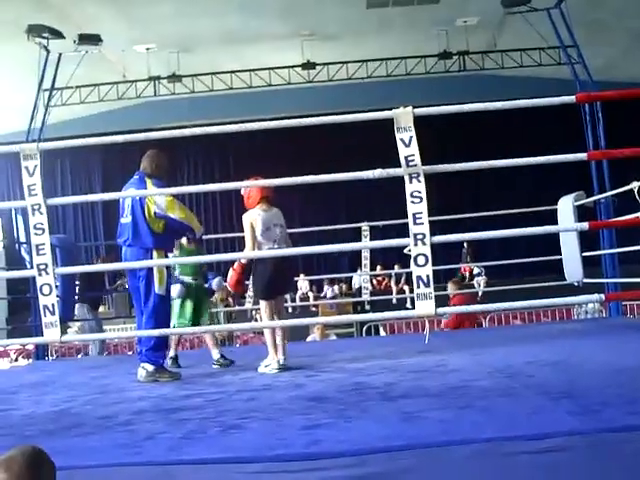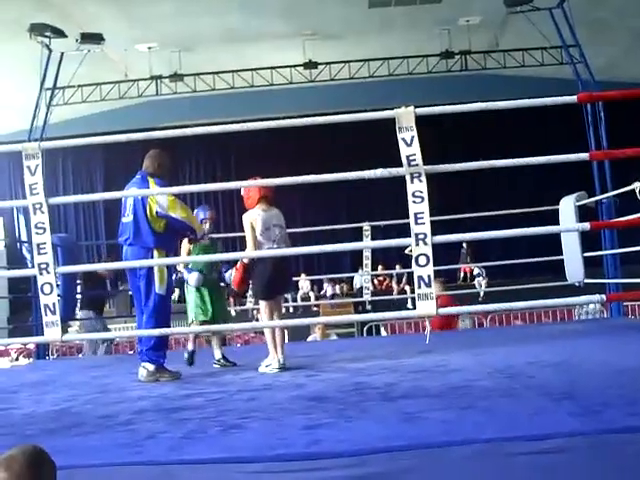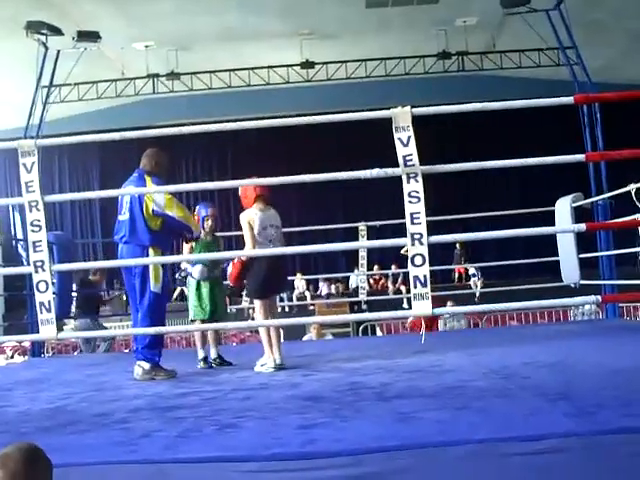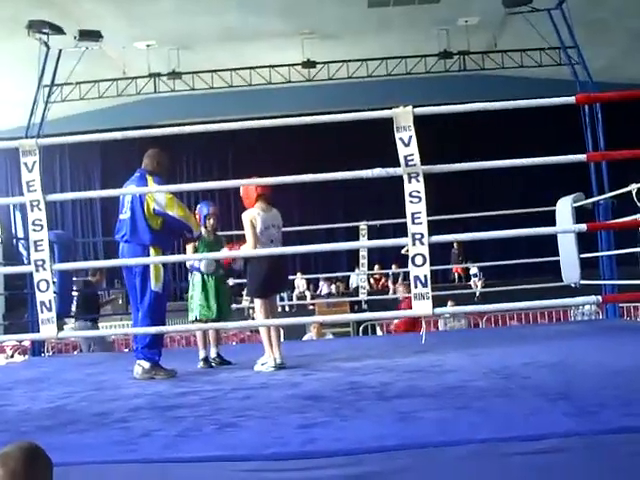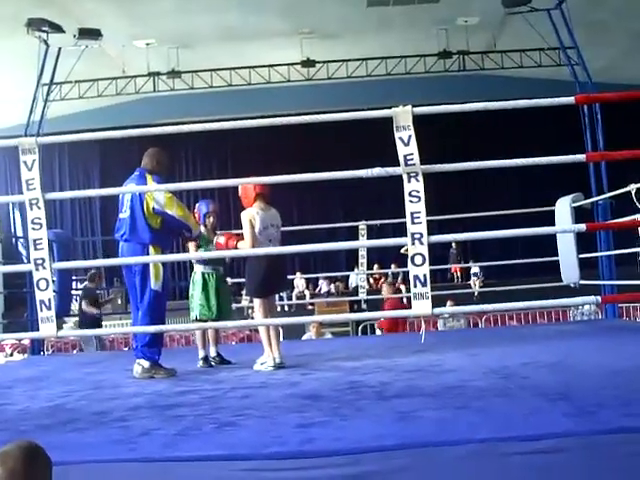
dt=0.2s
person 1, frame 1
left shoulder: (129, 187)
right shoulder: (152, 187)
right elbow: (177, 212)
left wrist: (177, 232)
right wrist: (196, 230)
left hip: (130, 252)
right hip: (149, 254)
left knee: (144, 311)
right knee: (156, 310)
left ankle: (146, 363)
right ankle: (152, 365)
person 1, frame 2
left shoulder: (131, 187)
right shoulder: (153, 186)
right elbow: (178, 212)
left wrist: (180, 233)
right wrist: (197, 231)
left hip: (131, 252)
right hip: (150, 254)
left knee: (144, 310)
right knee: (156, 310)
left ankle: (146, 362)
right ankle: (152, 364)
person 1, frame 3
left shoulder: (128, 185)
right shoulder: (150, 185)
right elbow: (175, 211)
left wrist: (178, 232)
right wrist: (194, 230)
left hip: (127, 250)
right hip: (146, 252)
left knee: (140, 309)
right knee: (151, 308)
left ankle: (141, 361)
right ankle: (148, 363)
person 1, frame 4
left shoulder: (130, 184)
right shoulder: (152, 184)
right elbow: (176, 211)
left wrist: (179, 232)
right wrist: (194, 231)
left hip: (128, 250)
right hip: (146, 252)
left knee: (140, 309)
right knee: (152, 308)
left ankle: (142, 360)
right ankle: (148, 362)
person 1, frame 5
left shoulder: (129, 183)
right shoulder: (151, 183)
right elbow: (175, 210)
left wrist: (179, 232)
right wrist: (194, 230)
left hip: (128, 248)
right hip: (145, 251)
left knee: (140, 307)
right knee: (151, 307)
left ankle: (141, 359)
right ankle: (147, 361)
person 2, frame 1
left shoulder: (249, 216)
right shoulder: (278, 212)
left elbow: (250, 248)
right elbow: (287, 243)
left wrist: (238, 267)
left hip: (264, 264)
right hip: (282, 262)
left knee: (266, 312)
right knee: (279, 310)
left ankle: (273, 359)
right ankle: (281, 356)
person 2, frame 2
left shoulder: (249, 216)
right shoulder: (278, 213)
left elbow: (252, 248)
right elbow: (287, 243)
left wrist: (241, 267)
left hip: (263, 264)
right hip: (281, 262)
left knee: (266, 312)
right knee: (277, 311)
left ankle: (273, 359)
right ankle: (280, 356)
person 2, frame 3
left shoulder: (247, 215)
right shoulder: (274, 213)
left elbow: (251, 247)
right elbow: (281, 242)
left hip: (259, 264)
right hip: (276, 262)
left knee: (261, 312)
right knee: (271, 310)
left ankle: (269, 358)
right ankle: (276, 356)
person 2, frame 4
left shoulder: (249, 214)
right shoulder: (275, 213)
left elbow: (252, 246)
right elbow: (277, 241)
left hip: (259, 263)
right hip: (277, 261)
left knee: (261, 311)
right knee: (272, 310)
left ankle: (270, 357)
right ankle: (277, 355)
person 2, frame 5
left shoulder: (248, 214)
right shoulder: (274, 212)
left elbow: (249, 245)
right elbow: (277, 240)
left wrist: (231, 243)
left hip: (259, 262)
right hip: (276, 260)
left knee: (260, 310)
right knee: (270, 308)
left ankle: (269, 356)
right ankle: (276, 355)
person 3, frame 1
left shoulder: (199, 248)
right shoulder: (176, 247)
left wrist: (211, 280)
right wrist: (173, 282)
left hip: (199, 288)
right hip: (182, 288)
left knee: (205, 322)
right knee: (180, 324)
left ankle: (217, 357)
right ankle: (172, 355)
person 3, frame 2
left shoulder: (215, 243)
right shoulder: (189, 242)
right elbow: (181, 265)
right wrist: (187, 272)
left hip: (213, 283)
right hip: (196, 285)
left knee: (216, 320)
right knee: (200, 319)
left ankle: (219, 356)
right ankle: (191, 348)
person 3, frame 3
left shoulder: (218, 240)
right shoulder: (191, 240)
left elbow: (220, 262)
right elbow: (184, 263)
right wrist: (191, 268)
left hip: (215, 281)
right hip: (198, 282)
left knee: (214, 319)
right knee: (200, 318)
left ankle: (214, 356)
right ankle: (202, 357)
person 3, frame 4
left shoulder: (219, 239)
right shoulder: (194, 239)
right elbow: (188, 262)
right wrist: (198, 264)
left hip: (218, 280)
right hip: (201, 281)
left knee: (216, 318)
right knee: (203, 318)
left ankle: (214, 354)
right ankle: (203, 356)
person 3, frame 5
right shoulder: (195, 236)
left elbow: (225, 258)
right elbow: (194, 257)
right wrist: (208, 251)
left hip: (218, 278)
right hip: (202, 279)
left knee: (215, 317)
right knee: (202, 318)
left ankle: (214, 354)
right ankle: (202, 356)
